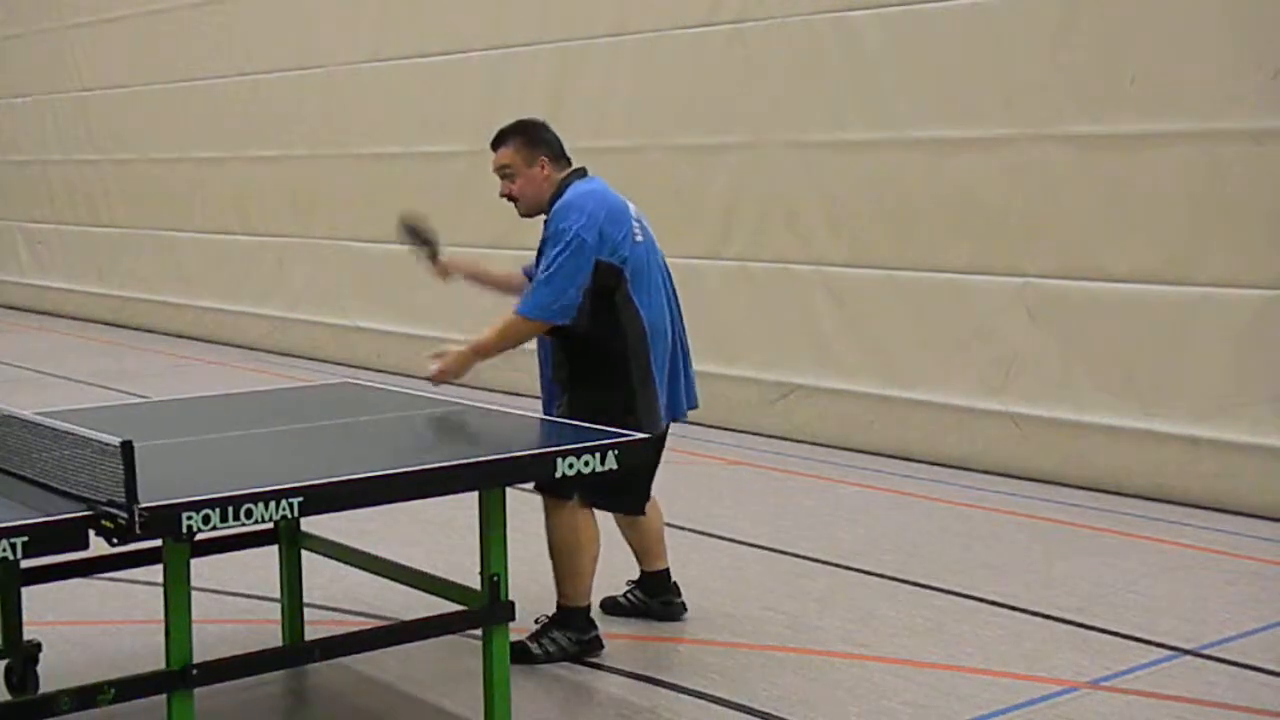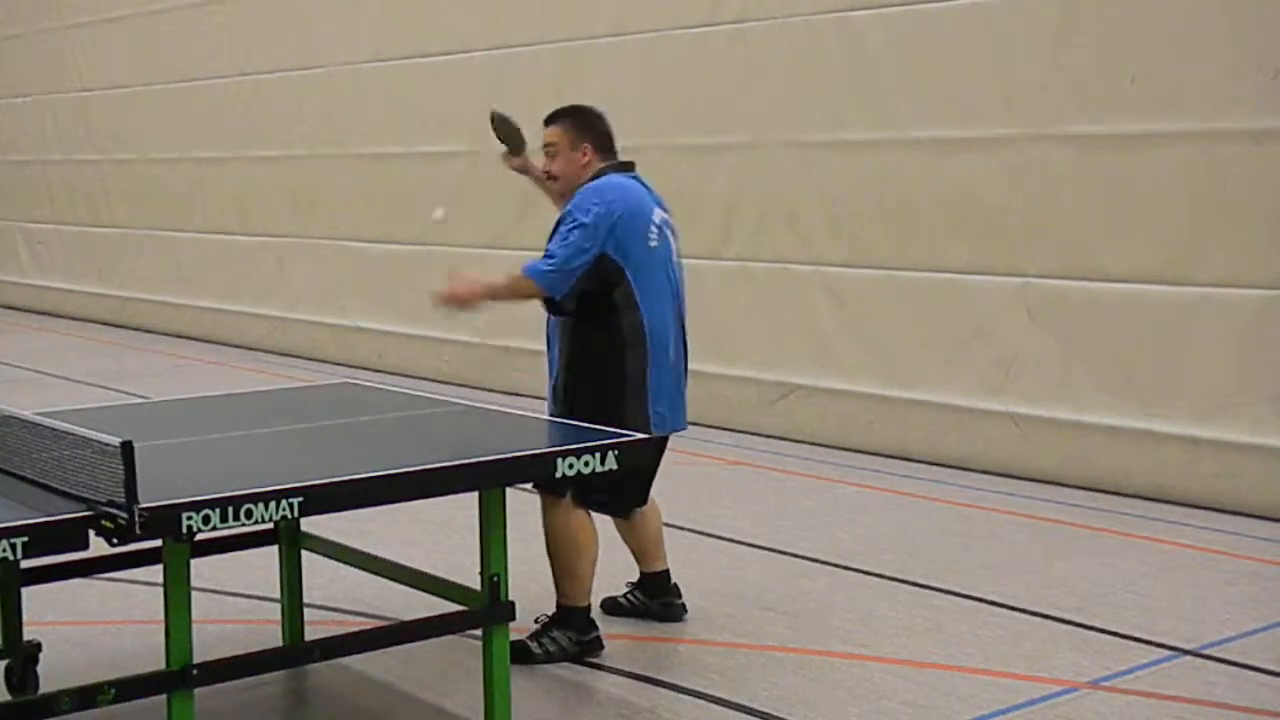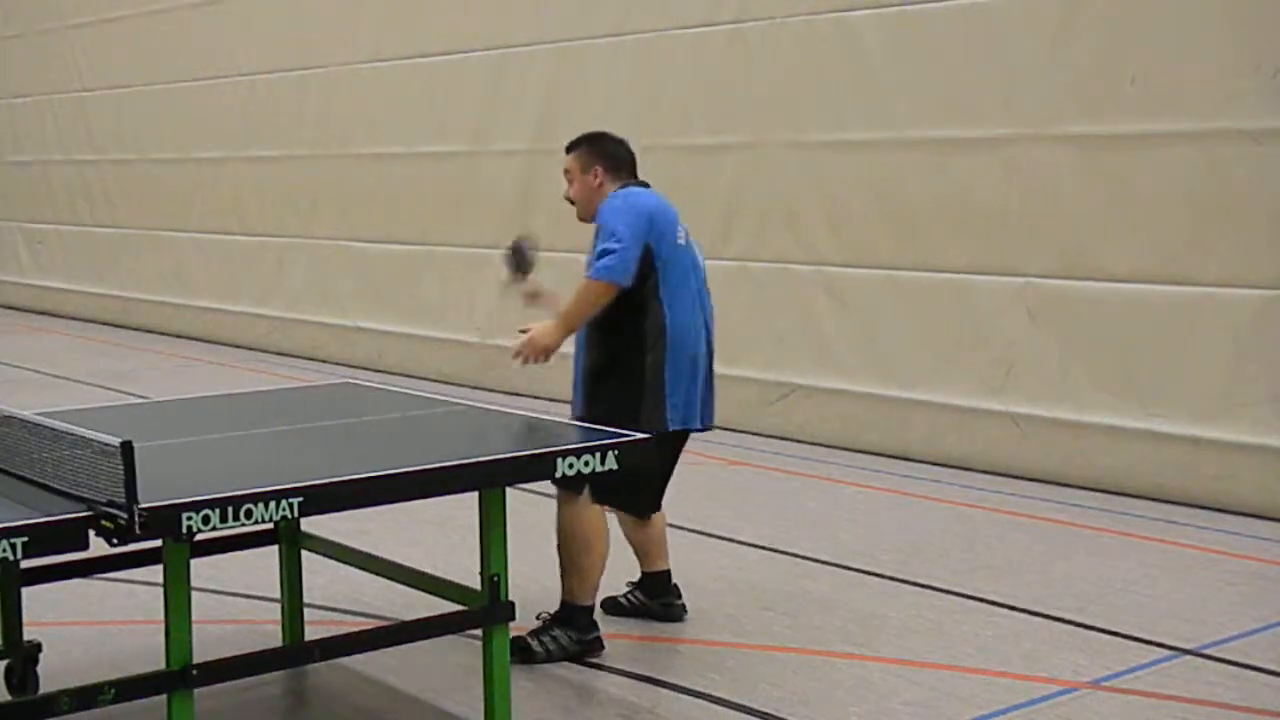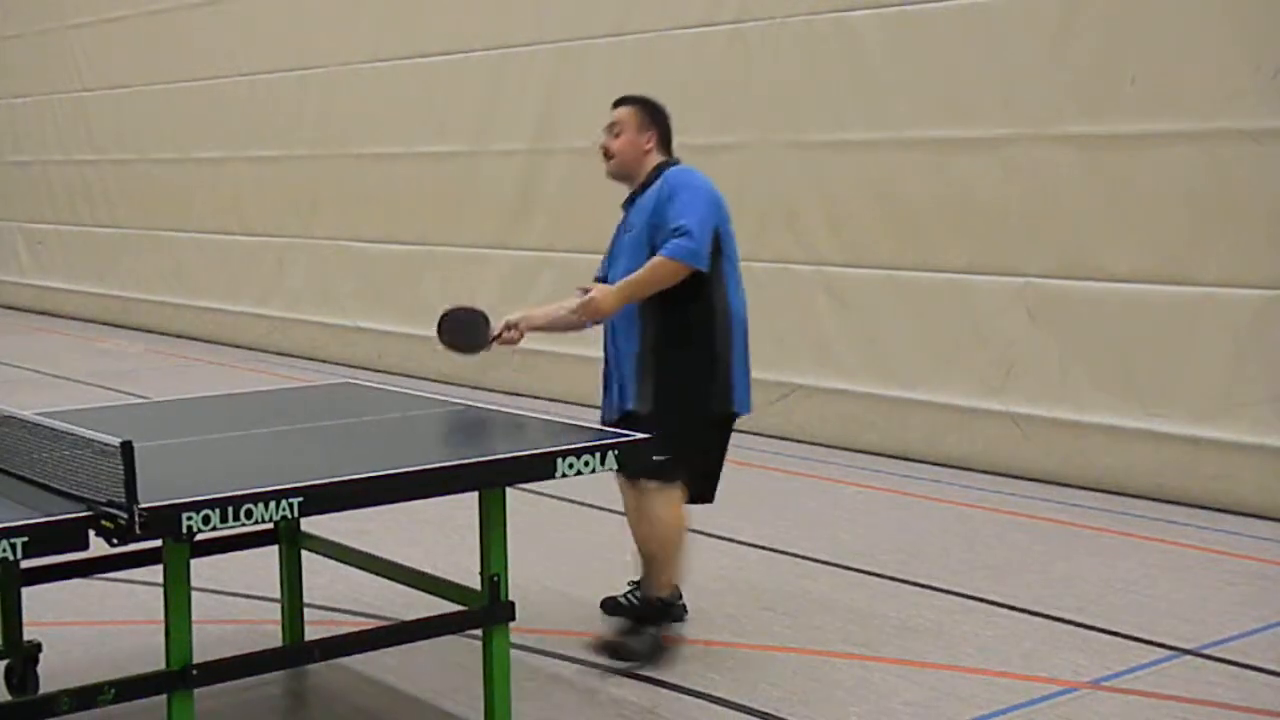
dt=0.3s
person 1, frame 1
left shoulder: (579, 210)
right shoulder: (589, 203)
left elbow: (538, 310)
right elbow: (541, 280)
left wrist: (469, 355)
right wrist: (471, 271)
left hip: (615, 384)
right hip: (637, 378)
left knee: (566, 492)
right knee: (624, 488)
left ankle: (574, 625)
right ankle: (658, 588)
person 1, frame 2
left shoulder: (603, 198)
right shoulder: (633, 195)
left elbow: (548, 276)
left wrist: (475, 291)
right wrist: (536, 176)
left hip: (611, 386)
right hip: (645, 382)
left knee: (563, 492)
right knee: (623, 489)
left ankle: (574, 624)
right ankle: (659, 589)
person 1, frame 3
left shoulder: (628, 207)
right shoulder: (650, 214)
left elbow: (613, 274)
left wrist: (558, 328)
right wrist: (555, 307)
left hip: (637, 385)
right hip: (659, 383)
left knee: (580, 490)
right knee: (628, 491)
left ankle: (576, 624)
right ankle: (659, 588)
person 1, frame 4
left shoulder: (682, 185)
right shoulder: (636, 211)
left elbow: (686, 253)
right elbow: (605, 307)
left wrist: (620, 294)
right wrist: (530, 321)
left hip: (689, 373)
right hip: (650, 373)
left knee: (659, 483)
right knee: (640, 477)
left ankle: (652, 614)
right ankle: (657, 590)
